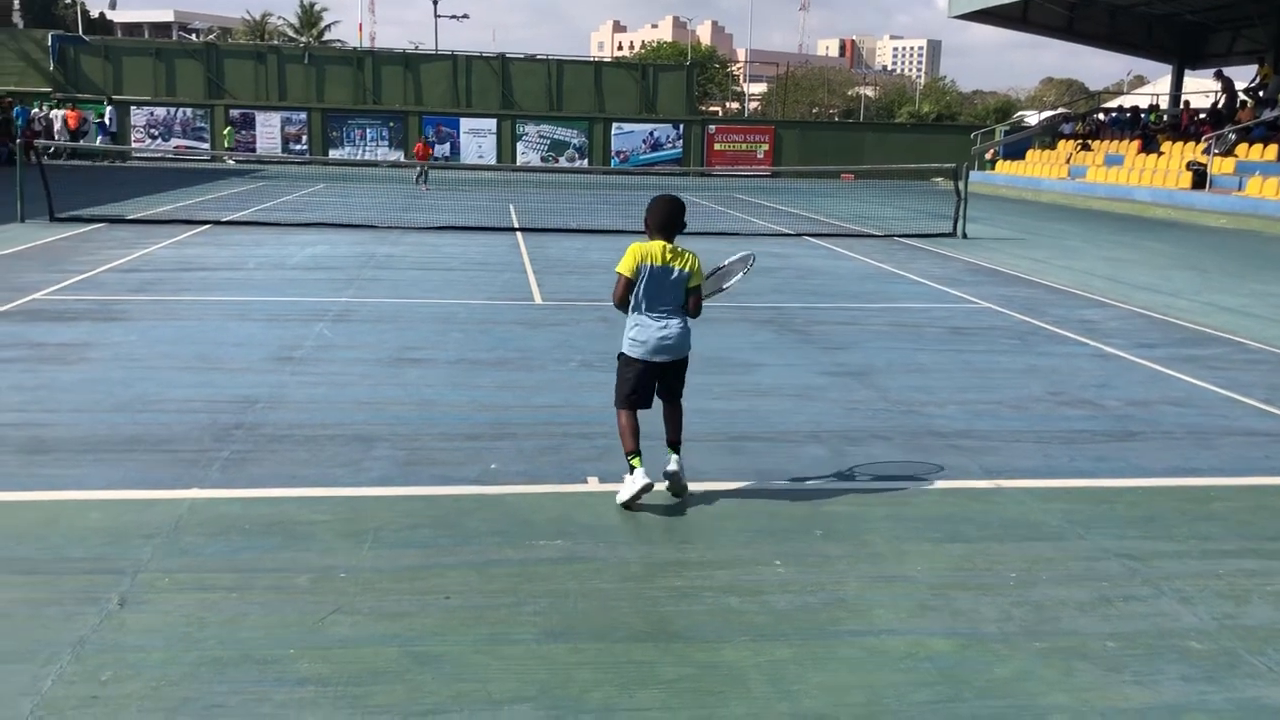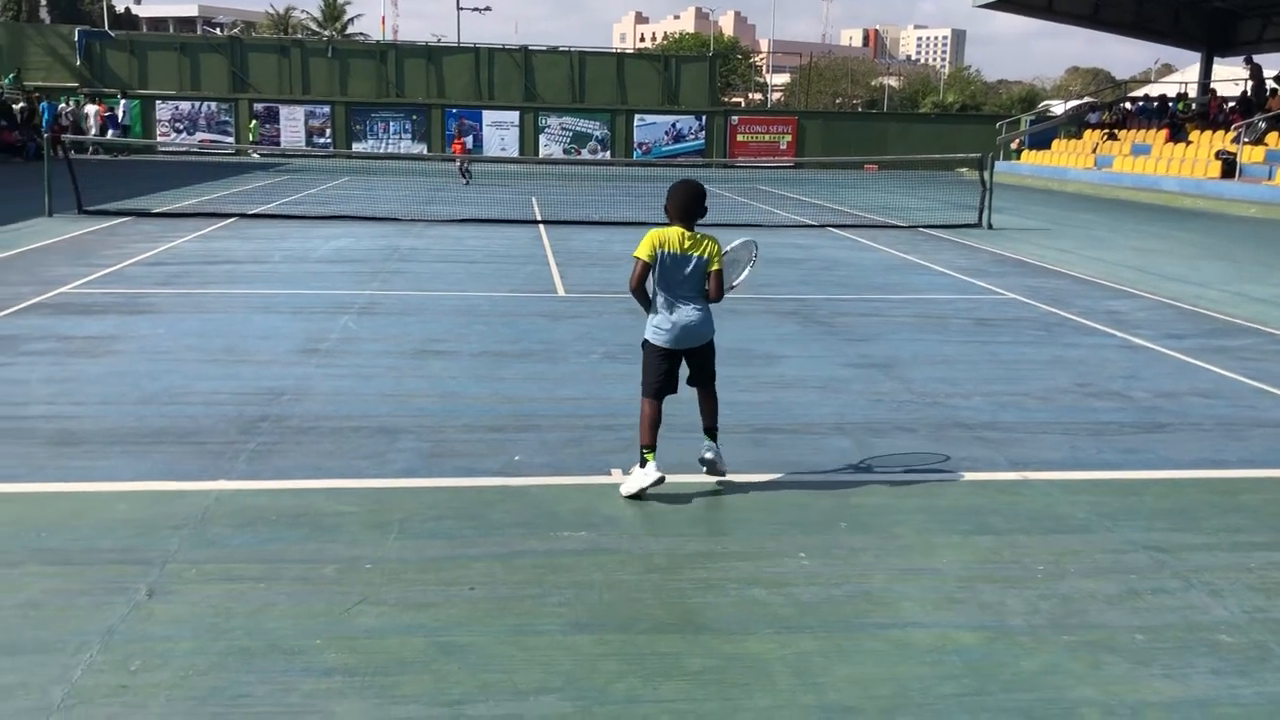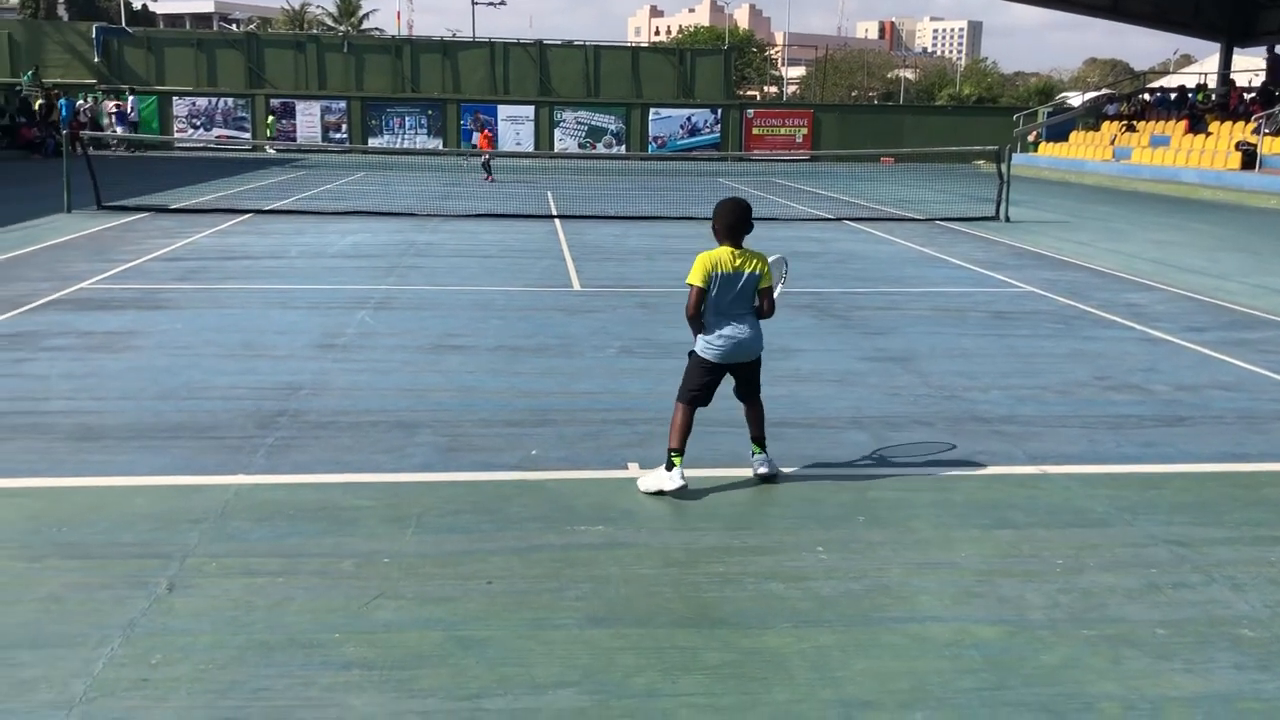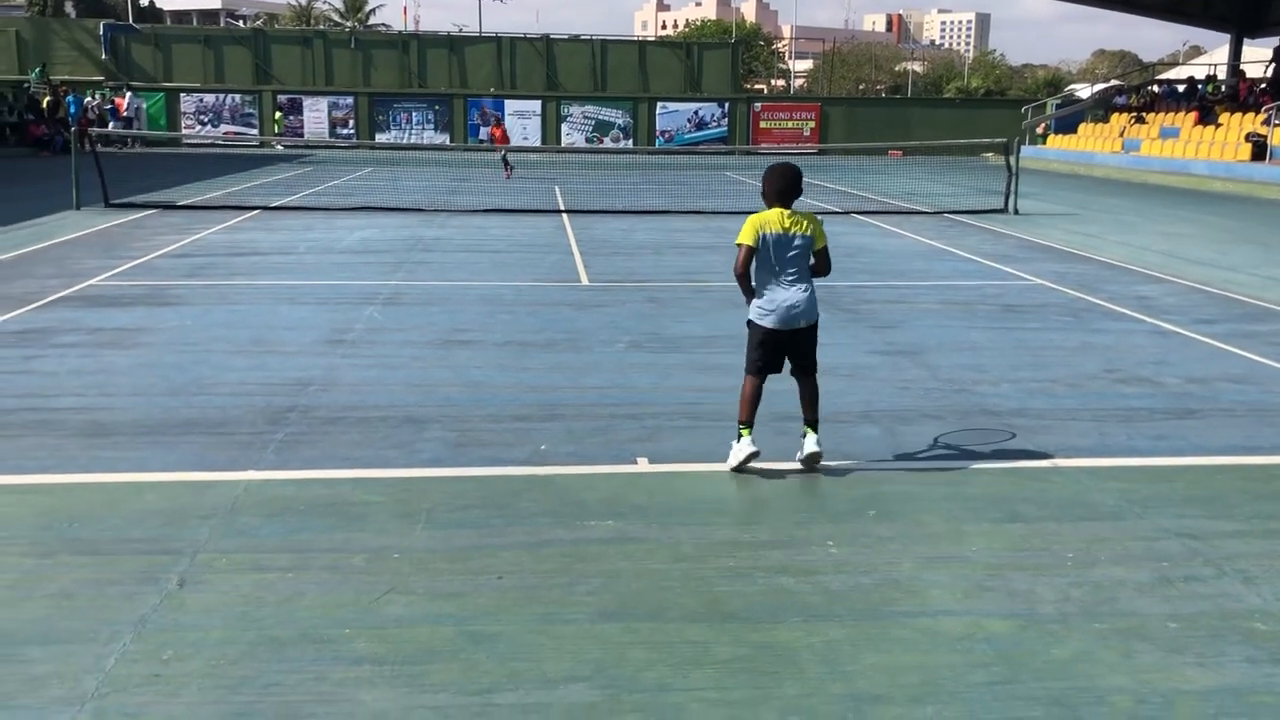
dt=0.3s
person 1, frame 1
left shoulder: (637, 252)
right shoulder: (689, 260)
left elbow: (619, 299)
right elbow: (694, 309)
left hip: (639, 344)
right hip: (676, 343)
left knee: (626, 406)
right knee: (672, 400)
left ankle: (636, 471)
right ankle: (674, 459)
person 1, frame 2
left shoulder: (655, 239)
right shoulder: (710, 246)
left elbow: (635, 284)
right elbow: (715, 294)
left wrist: (652, 305)
left hip: (662, 332)
right hip: (699, 332)
left knee: (651, 397)
right knee: (705, 386)
left ankle: (648, 465)
right ankle: (710, 445)
person 1, frame 3
left shoulder: (706, 260)
right shoulder: (760, 262)
left elbow: (692, 308)
right elbow: (768, 309)
left wrist: (699, 330)
left hip: (713, 346)
right hip: (749, 345)
left knee: (684, 403)
right knee: (752, 398)
left ankle: (672, 469)
right ankle: (761, 457)
person 1, frame 4
left shoulder: (755, 223)
right shoulder: (811, 224)
left elbow: (741, 267)
right elbow: (824, 268)
left wrist: (751, 293)
left hip: (767, 314)
right hip: (803, 313)
left knee: (755, 376)
right knee: (806, 375)
left ankle: (745, 440)
right ankle: (811, 436)
